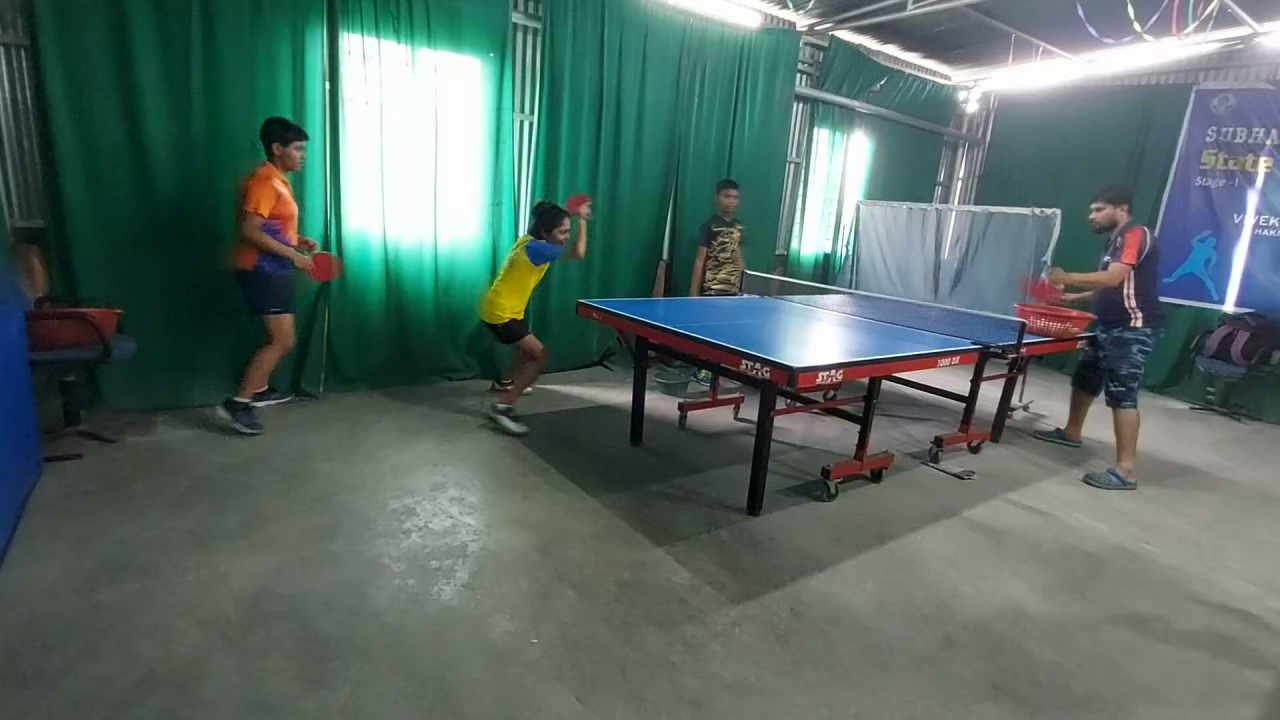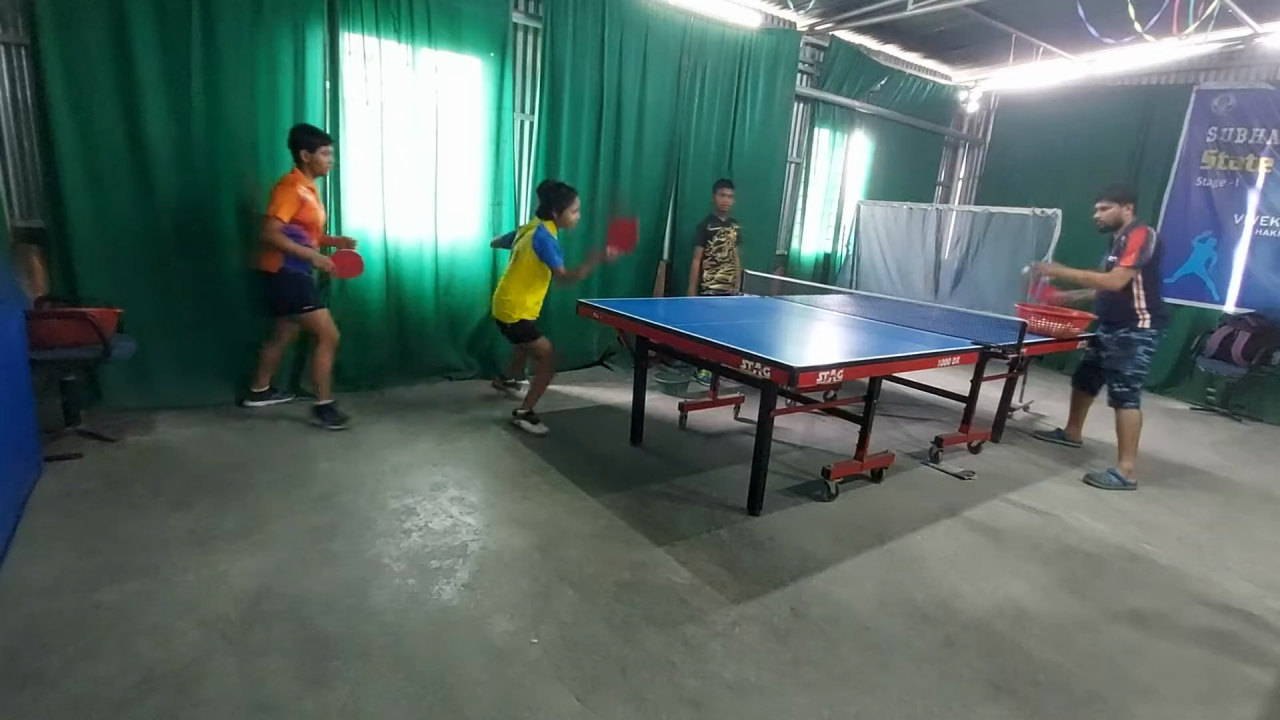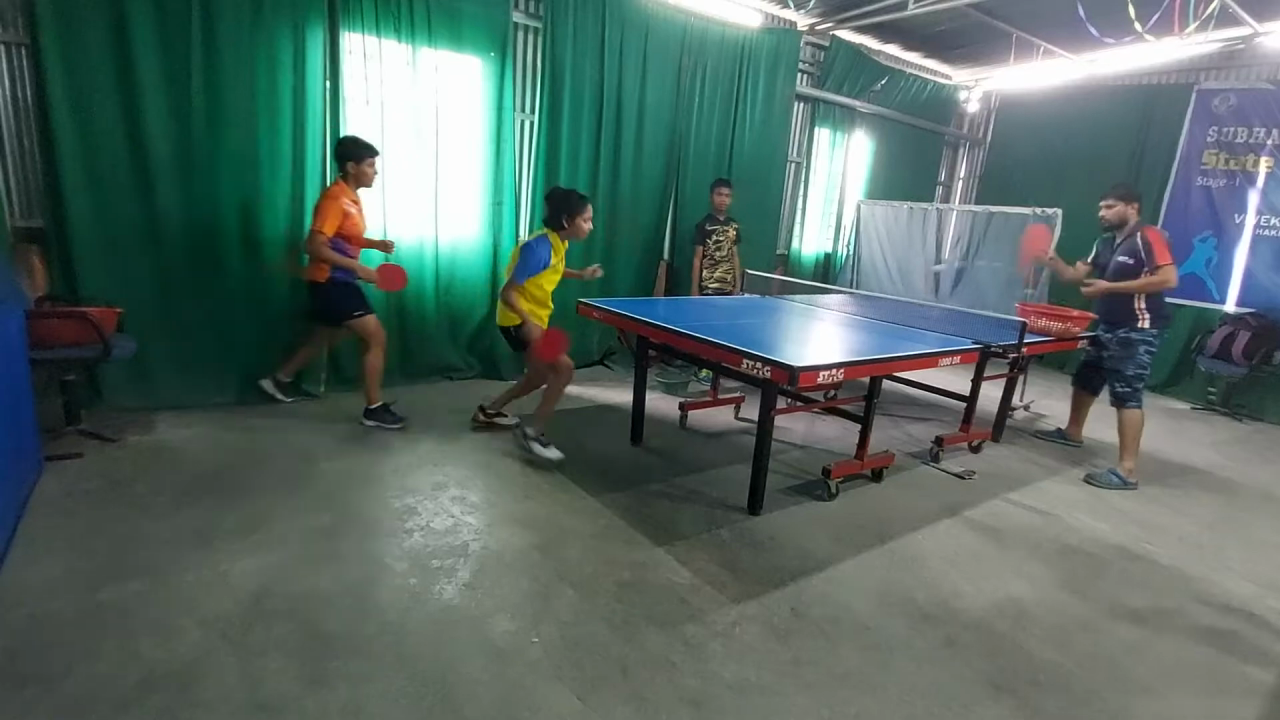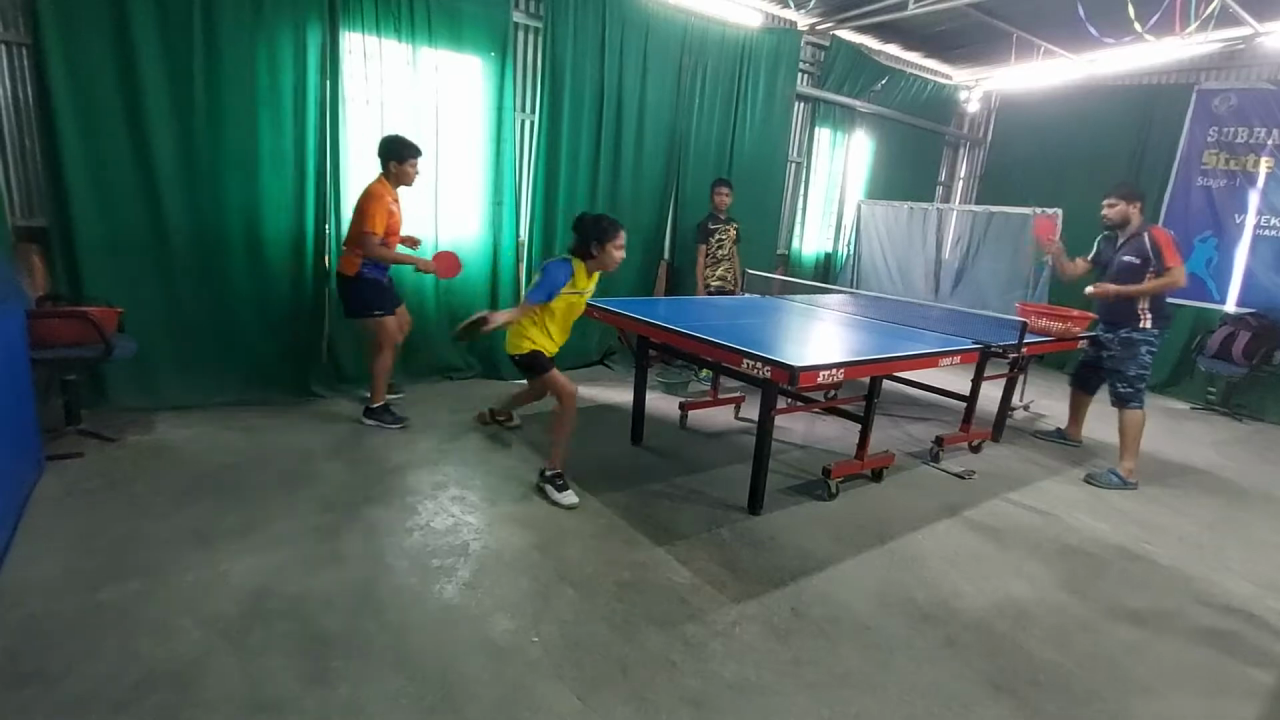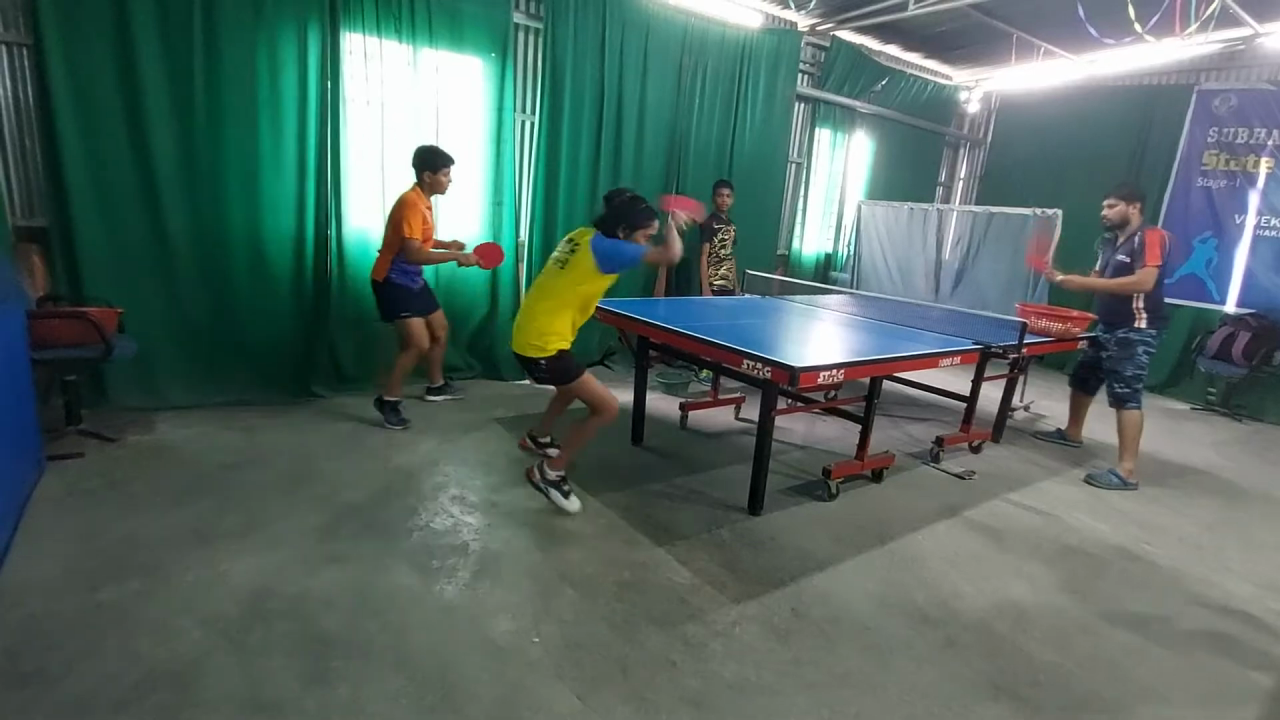
dt=0.2s
person 1, frame 1
left shoulder: (1137, 236)
right shoulder: (1115, 240)
left elbow: (1112, 278)
left wrist: (1067, 278)
right wrist: (1076, 296)
left hip: (1133, 330)
right hip: (1109, 328)
left knee: (1122, 395)
right knee: (1084, 379)
left ankle: (1125, 471)
right ankle: (1072, 432)
person 1, frame 2
left shoulder: (1141, 236)
right shoulder: (1116, 241)
left elbow: (1115, 281)
left wrist: (1065, 272)
right wrist: (1071, 295)
left hip: (1136, 331)
right hip: (1108, 328)
left knee: (1124, 396)
right knee: (1084, 379)
left ankle: (1126, 471)
right ankle: (1072, 432)
person 1, frame 3
left shoulder: (1149, 237)
right shoulder: (1106, 242)
left elbow: (1168, 279)
right elbow: (1074, 275)
left wrist: (1113, 287)
right wrist: (1052, 261)
left hip: (1136, 331)
right hip: (1107, 328)
left knee: (1126, 396)
right knee: (1084, 380)
left ankle: (1126, 471)
right ankle: (1073, 432)
person 1, frame 4
left shoulder: (1156, 237)
right shoulder: (1105, 240)
left elbow: (1177, 280)
right elbow: (1074, 271)
left wrist: (1119, 289)
right wrist: (1057, 253)
left hip: (1138, 332)
right hip: (1106, 328)
left knee: (1128, 396)
right knee: (1083, 379)
left ankle: (1127, 471)
right ankle: (1072, 432)
person 1, frame 5
left shoulder: (1152, 237)
right shoulder: (1109, 241)
left elbow: (1143, 283)
right elbow: (1099, 281)
left wrist: (1085, 282)
right wrist: (1062, 278)
left hip: (1136, 331)
right hip: (1107, 327)
left knee: (1126, 396)
right knee: (1082, 379)
left ankle: (1126, 471)
right ankle: (1072, 432)
person 2, frame 1
left shoulder: (278, 181)
right shoulder: (266, 181)
right elbow: (249, 231)
left wrist: (298, 241)
right wrist: (292, 254)
left hip: (271, 271)
right hip: (261, 272)
left knee: (276, 336)
right knee: (283, 341)
left ankle: (259, 390)
right ankle: (237, 403)
person 2, frame 2
left shoulder: (309, 188)
right shoulder: (291, 187)
right elbow: (269, 233)
left wrist: (334, 241)
right wrist: (313, 256)
left hip: (292, 273)
right hip: (285, 274)
left knee: (285, 334)
right knee: (328, 336)
left ankle: (259, 390)
right ankle: (323, 405)
person 2, frame 3
left shoulder: (350, 197)
right shoulder: (335, 200)
right elbow: (315, 247)
left wrist: (374, 244)
right wrist: (358, 268)
left hip: (334, 281)
right hip: (332, 282)
left knee: (323, 339)
right knee: (376, 339)
left ankle: (278, 380)
right ankle: (374, 408)
person 2, frame 4
left shoulder: (387, 193)
right shoulder: (377, 197)
right elbow: (369, 249)
left wrist: (400, 239)
right wrist: (414, 260)
left hip: (375, 275)
right hip: (360, 277)
left knee: (403, 324)
right knee: (389, 340)
left ankle: (381, 385)
right ankle: (375, 408)
person 2, frame 5
left shoulder: (425, 202)
right shoulder: (411, 205)
right elbow: (413, 254)
left wrist: (448, 244)
right wrist: (454, 256)
left hip: (414, 280)
right hip: (393, 281)
left knee: (440, 331)
right knee: (418, 344)
left ankle: (435, 385)
right ankle: (387, 400)
person 3, frame 1
left shoulder: (530, 242)
right shoulder: (538, 248)
right elbow: (578, 252)
right wrist: (582, 220)
left hip: (500, 309)
right hip: (501, 314)
left knee: (526, 349)
right knee: (539, 355)
left ankle: (506, 382)
right ankle: (502, 407)
person 3, frame 2
left shoulder: (530, 228)
right shoulder: (544, 238)
left elbow: (497, 242)
right elbow: (571, 278)
right wrist: (599, 257)
left hip: (511, 306)
right hip: (514, 311)
left knee: (531, 349)
right knee: (547, 359)
left ankle: (507, 378)
right ankle: (523, 412)
person 3, frame 3
left shoulder: (559, 242)
right shoulder: (537, 248)
right elbow: (507, 293)
left wrist: (579, 274)
right wrist: (529, 324)
left hip: (534, 321)
right hip: (517, 320)
left knee: (540, 377)
right knee: (564, 368)
left ankle: (488, 412)
right ankle: (534, 431)
person 3, frame 4
left shoulder: (590, 270)
right shoulder: (559, 271)
right elbow: (525, 309)
right wrist: (501, 317)
left hip: (544, 344)
right hip: (528, 344)
left knee: (539, 389)
right knee: (568, 396)
left ankle: (496, 414)
right ankle: (552, 474)
person 3, frame 5
left shoulder: (585, 238)
right shoulder: (605, 248)
right elbow: (671, 255)
right wrist: (673, 223)
left hip: (530, 336)
right hip: (542, 343)
left knee: (571, 387)
right knee: (607, 407)
left ankle: (539, 438)
right ankle: (551, 472)
person 4, frame 1
left shoulder: (738, 227)
right shoulder: (709, 226)
left elbow: (739, 258)
right elbow: (700, 260)
left wrist: (742, 286)
right wrist: (694, 290)
left hip: (732, 289)
right hip: (711, 288)
right ankle: (703, 368)
person 4, frame 2
left shoulder: (735, 227)
right shoulder: (705, 226)
left elbow: (736, 258)
right elbow: (696, 260)
left wrist: (738, 285)
right wrist: (691, 290)
left hip: (728, 288)
right hip: (709, 288)
right ankle: (703, 368)
person 4, frame 3
left shoulder: (733, 226)
right shoulder: (704, 225)
left elbow: (735, 257)
right elbow: (697, 260)
left wrist: (738, 285)
right wrist: (695, 290)
left hip: (728, 288)
right hip: (708, 288)
right ankle: (703, 368)
person 4, frame 4
left shoulder: (733, 224)
right shoulder: (706, 224)
right elbow: (700, 258)
left wrist: (739, 285)
right wrist: (700, 289)
left hip: (728, 286)
right hip: (711, 286)
right ankle: (703, 368)
person 4, frame 5
left shoulder: (731, 225)
right shoulder: (709, 223)
right elbow: (703, 257)
left wrist: (736, 285)
right wrist: (705, 288)
left hip: (728, 286)
right hip: (713, 285)
right ankle: (703, 369)
